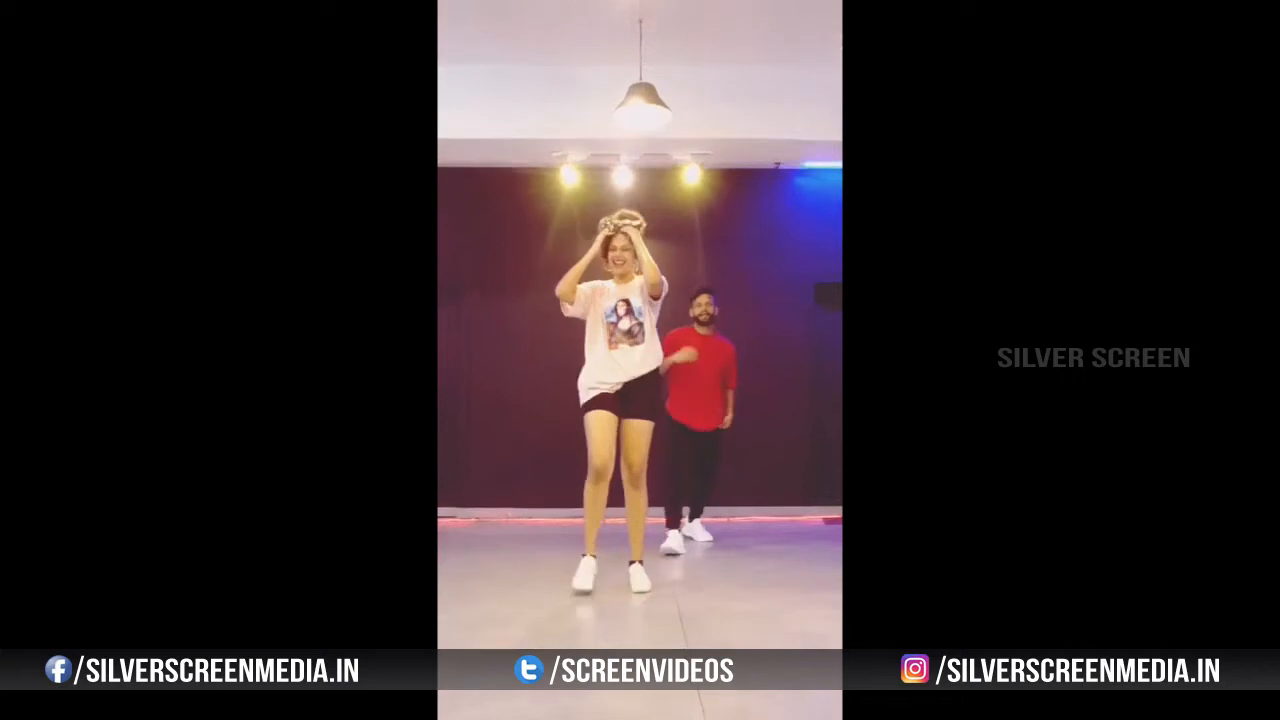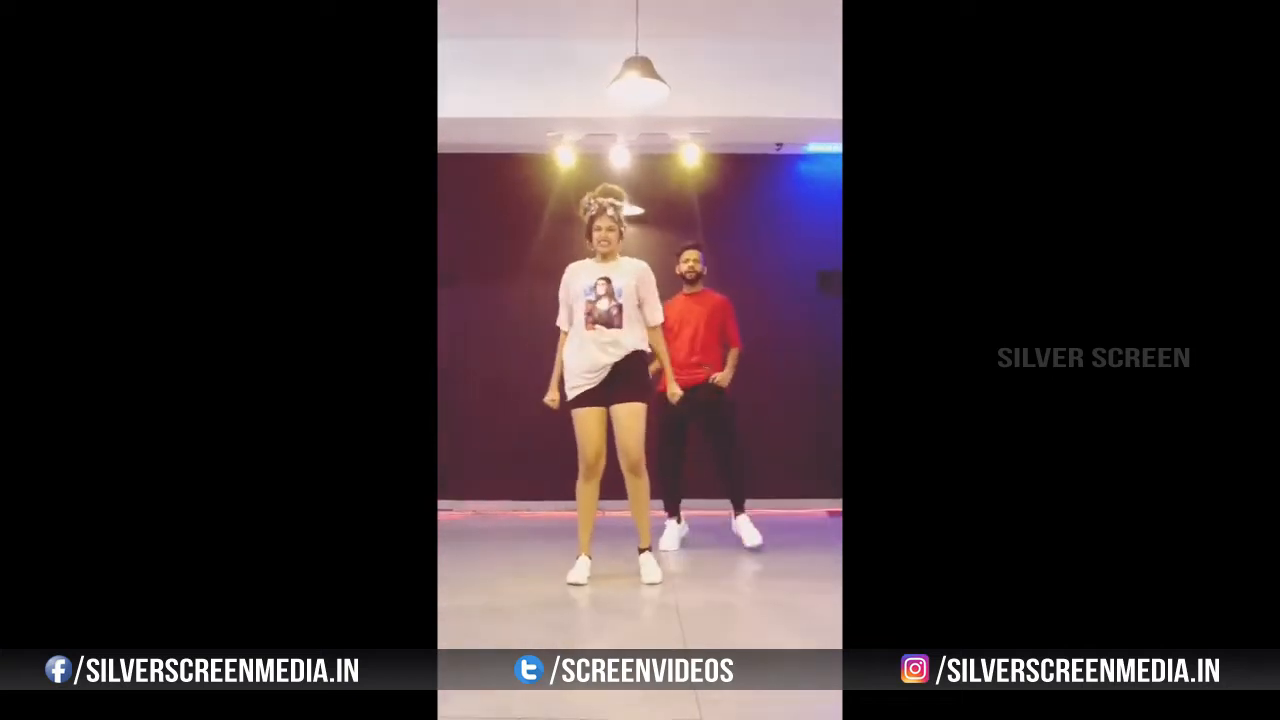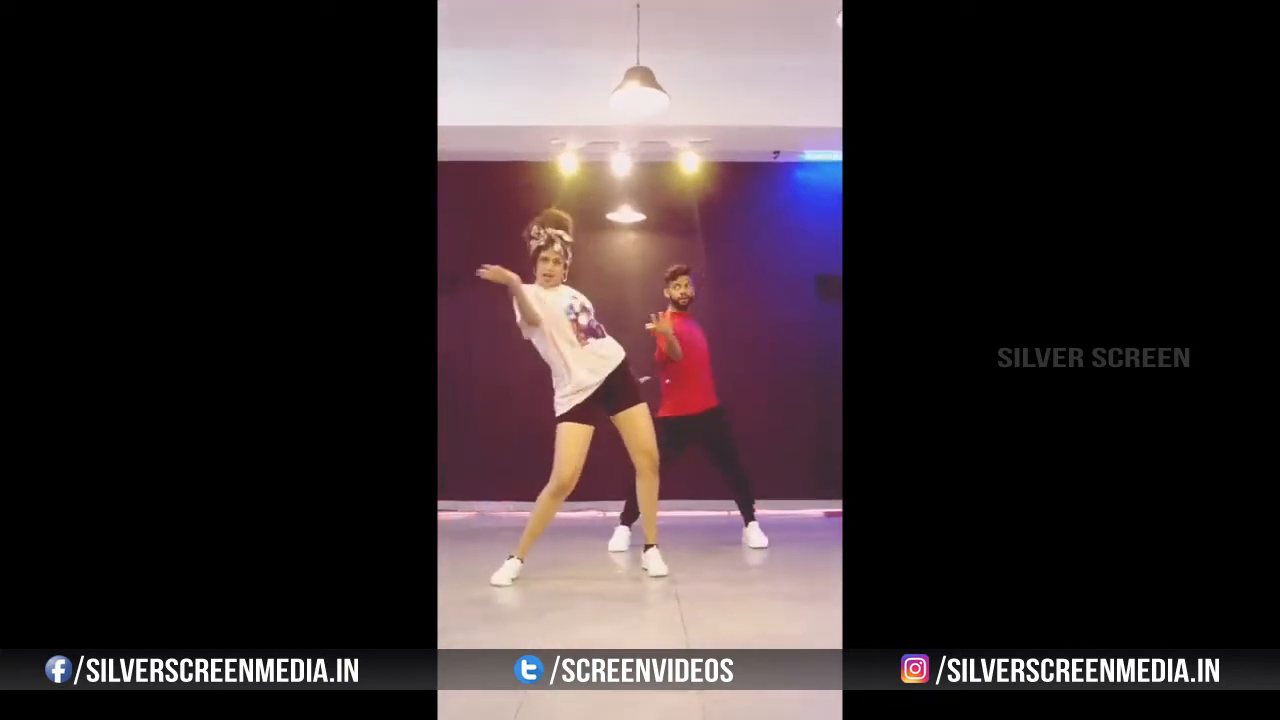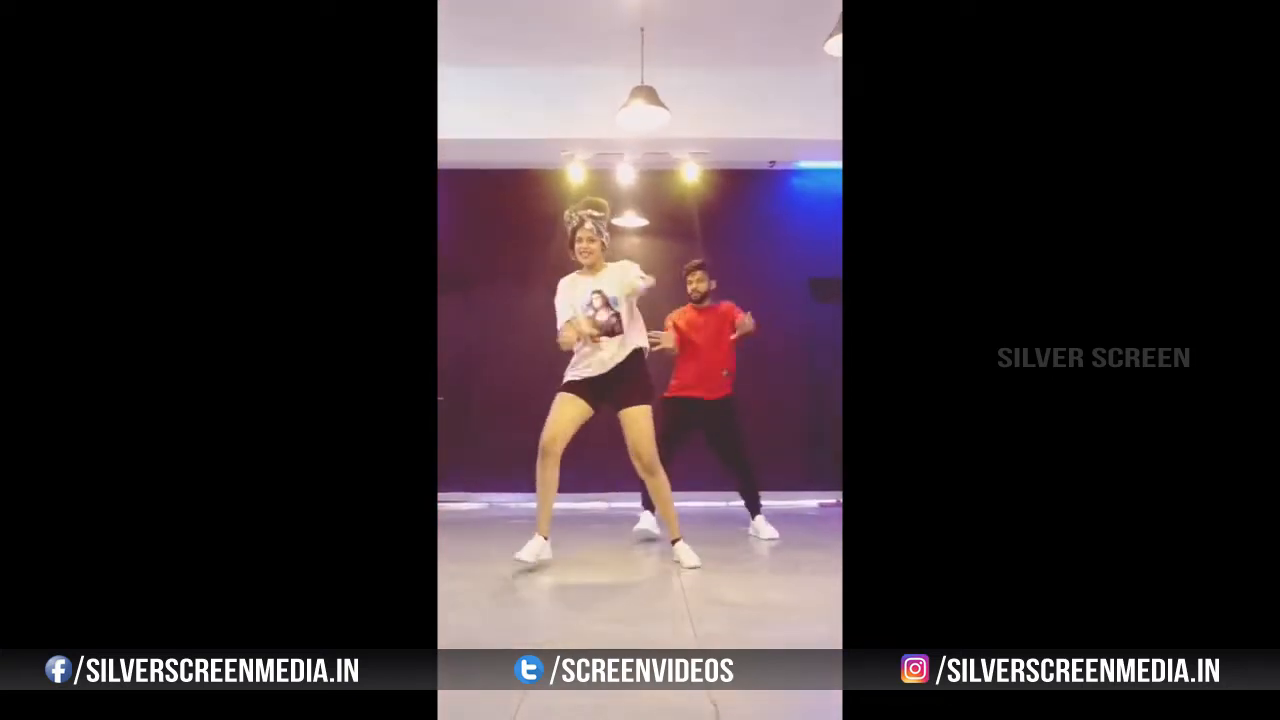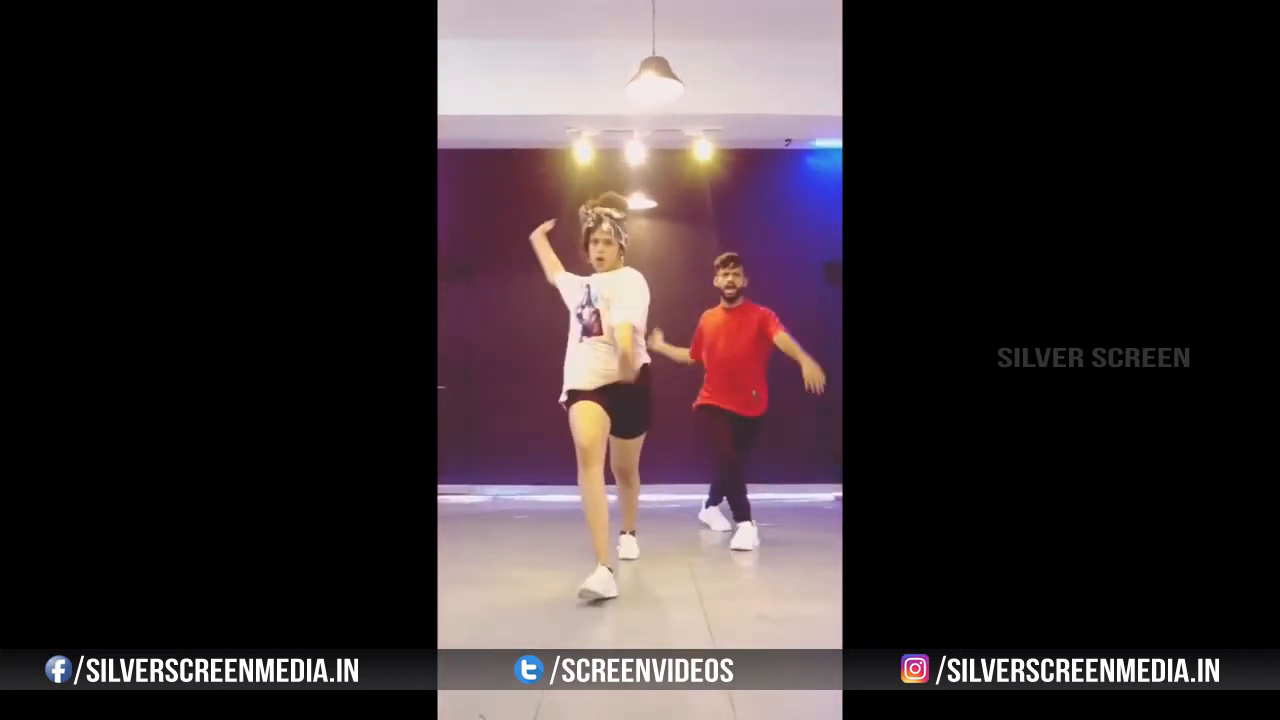
dt=1s
person 1, frame 1
left shoulder: (644, 288)
right shoulder: (592, 292)
left elbow: (656, 284)
right elbow: (562, 293)
left wrist: (641, 243)
right wrist: (591, 254)
left hip: (641, 383)
right hip: (600, 385)
left knee: (635, 472)
right knee: (599, 468)
left ankle: (636, 562)
right ankle: (588, 557)
person 1, frame 2
left shoulder: (638, 270)
right shoulder: (574, 272)
left elbow: (653, 327)
right elbow: (566, 333)
left wrist: (669, 376)
right wrist: (553, 380)
left hip: (628, 367)
right hip: (584, 375)
left knee: (633, 461)
right knee: (590, 465)
left ankle: (646, 551)
right ankle: (584, 555)
person 1, frame 3
left shoulder: (573, 294)
right shoulder: (532, 293)
right elbow: (530, 318)
left wrist: (625, 369)
right wrist: (514, 286)
left hip: (616, 375)
right hip: (578, 391)
left knee: (649, 459)
right knee: (563, 480)
left ankle: (650, 548)
right ankle: (517, 557)
person 1, frame 4
left shoulder: (623, 269)
right shoulder: (567, 286)
left elbow: (642, 284)
right elbow: (566, 338)
left wrist: (638, 286)
right wrist: (572, 335)
left hip: (626, 367)
right hip: (584, 372)
left knee: (644, 460)
right knee: (549, 444)
left ankle: (677, 540)
right ankle: (542, 537)
person 1, frame 5
left shoulder: (631, 282)
right shoulder: (578, 284)
left elbow: (629, 337)
right elbow: (551, 261)
left wrist: (625, 360)
left hip: (626, 385)
right hip: (582, 384)
left knee: (625, 471)
right knee: (588, 455)
left ankle: (629, 531)
right ankle: (603, 572)
person 2, frame 1
left shoulder: (726, 348)
right shoulder: (677, 341)
left elbow: (730, 383)
left wrist: (730, 412)
right wrist: (675, 359)
left hip: (712, 422)
right hip: (680, 420)
left knee: (706, 474)
right knee: (678, 475)
left ankle: (694, 521)
right ankle: (673, 532)
person 2, frame 2
left shoulder: (719, 302)
right shoulder: (669, 308)
left elbow: (734, 342)
left wrist: (729, 370)
right wrist: (655, 367)
left hip: (711, 386)
left knee: (726, 451)
right knee: (669, 456)
left ankle: (741, 518)
right ankle: (674, 522)
person 2, frame 3
left shoulder: (691, 322)
right shoulder: (668, 323)
right elbow: (675, 356)
right wrist: (667, 335)
left hip: (709, 409)
right hip: (676, 414)
left knee: (733, 467)
left ankle: (751, 525)
right ankle: (624, 527)
person 2, frame 4
left shoulder: (726, 310)
right shoulder: (678, 317)
left elbow: (744, 324)
right elbow: (674, 348)
left wrist: (746, 326)
right wrist: (669, 343)
left hip: (717, 397)
right hip: (681, 395)
left knee: (735, 457)
right knee: (660, 454)
left ankle: (757, 518)
right ankle: (648, 514)
person 2, frame 5
left shoulder: (761, 315)
right shoulder: (706, 321)
left elbow: (782, 339)
right elbow: (695, 357)
left wrist: (805, 361)
right wrist: (663, 349)
left hip: (752, 406)
right hip: (715, 405)
left knee: (731, 463)
right knee: (729, 459)
left ankle: (710, 507)
right ankle: (745, 525)
